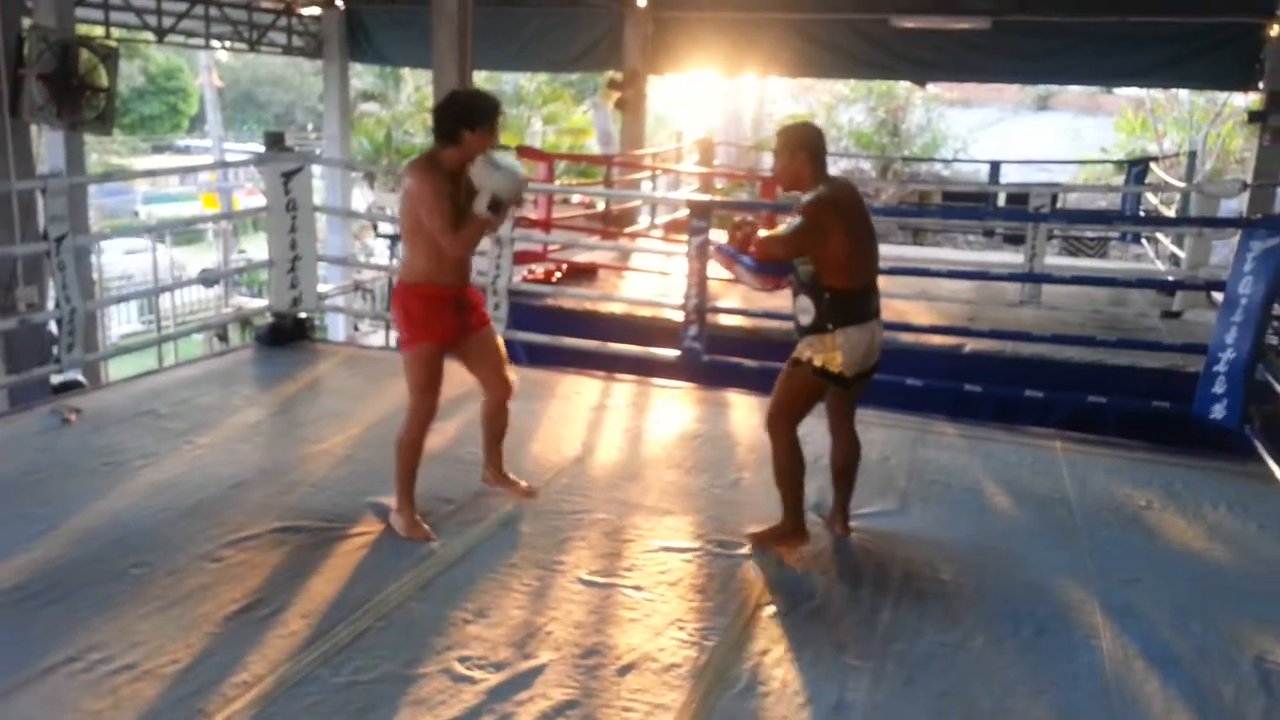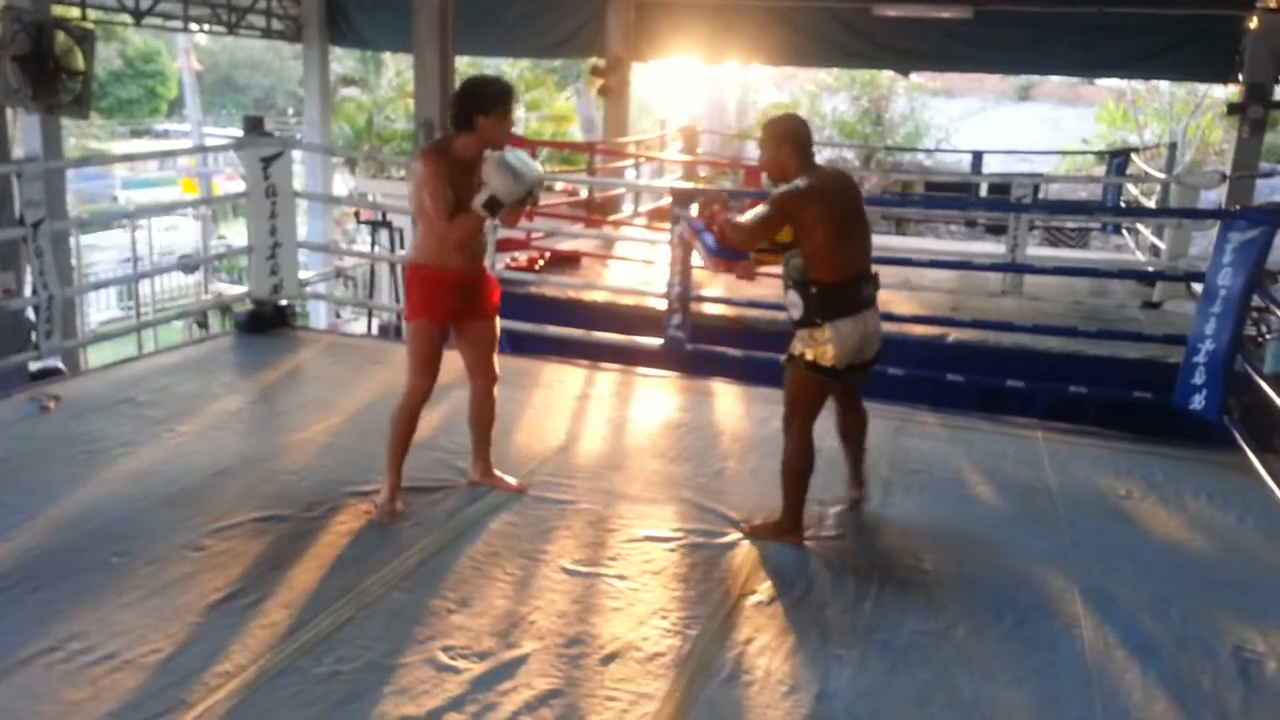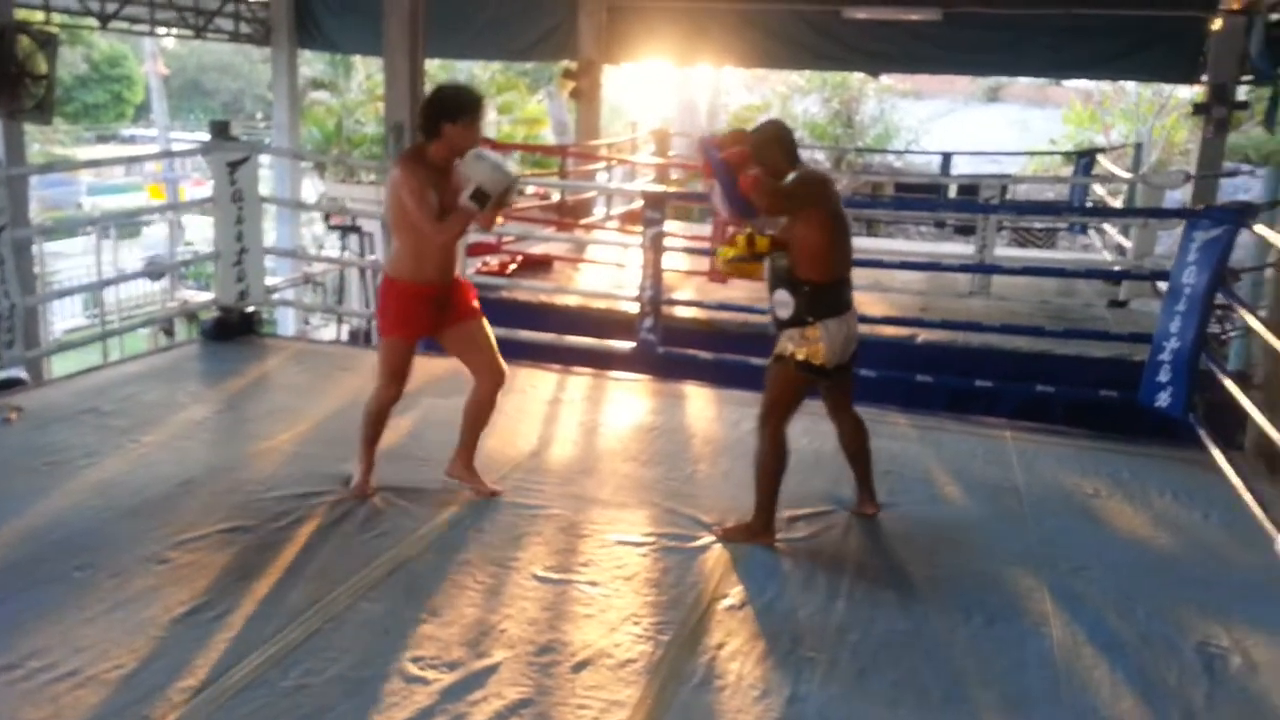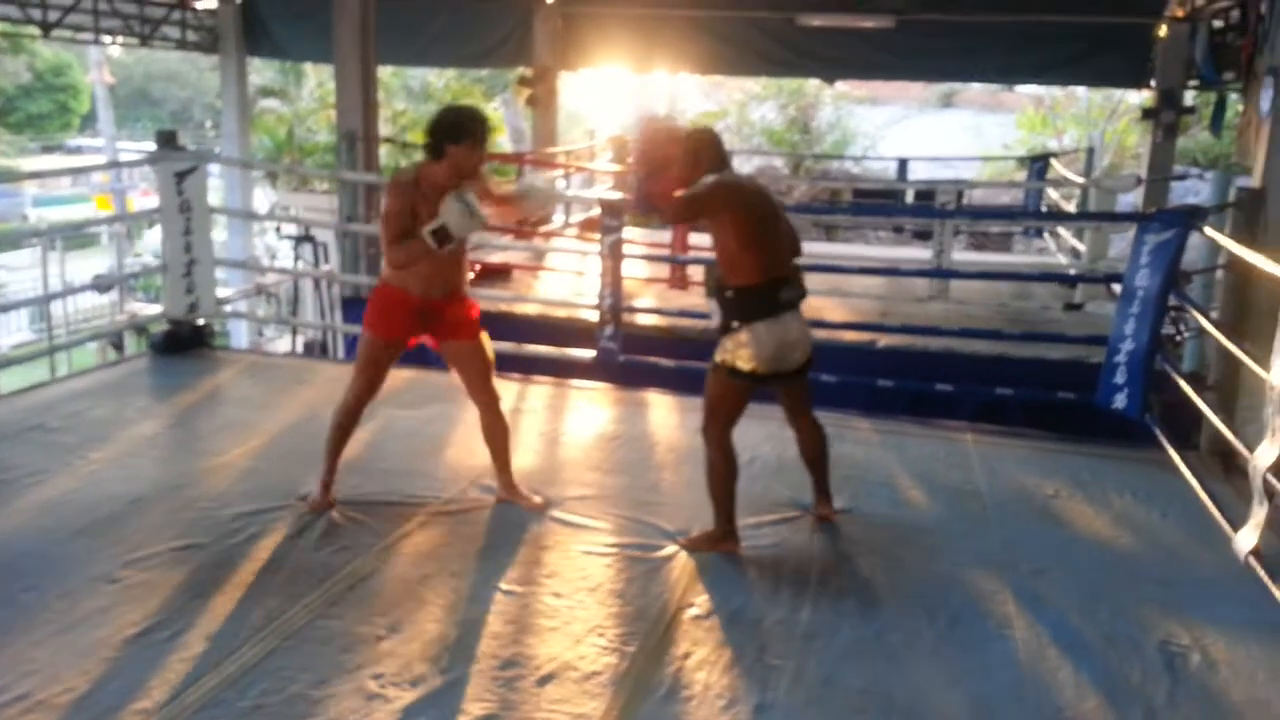
dt=0.3s
person 1, frame 1
left shoulder: (464, 172)
right shoulder: (424, 175)
left elbow: (469, 228)
right elbow: (455, 245)
left wrist: (500, 199)
right wrist: (491, 206)
left hip: (461, 296)
right hip: (421, 300)
left knee: (500, 386)
right knee: (422, 408)
left ankle: (494, 469)
right ankle: (403, 507)
person 1, frame 2
left shoulder: (491, 160)
right shoulder: (433, 162)
left elbow: (511, 220)
right elbow: (450, 232)
left wrist: (523, 192)
right wrist: (492, 199)
left hip: (475, 281)
right hip: (431, 282)
left knee: (485, 378)
right knee: (419, 385)
left ankle: (482, 468)
right ankle: (391, 482)
person 1, frame 3
left shoulder: (455, 167)
right shoulder: (410, 170)
left elbow: (484, 222)
right elbow: (441, 233)
left wrist: (497, 194)
right wrist: (478, 195)
left hip: (450, 290)
right hip: (406, 293)
left knee: (492, 374)
right knee: (389, 390)
left ankle: (463, 463)
right ankle: (365, 467)
person 1, frame 4
left shoulder: (470, 180)
right shoulder: (405, 187)
left elbow: (505, 208)
right elbow: (395, 259)
left wrist: (521, 204)
right wrist: (441, 233)
left hip: (451, 305)
right hip: (397, 300)
left knee: (487, 398)
right knee: (359, 394)
left ankle: (507, 484)
right ankle: (326, 480)
person 2, frame 1
left shoulder: (819, 203)
right shoulder: (843, 193)
left elbow: (780, 247)
left wrist: (747, 239)
right wrist: (760, 240)
left hip: (834, 334)
right hip: (865, 327)
left knee: (779, 422)
right knee: (842, 423)
left ankle: (792, 524)
right ankle: (840, 514)
person 2, frame 2
left shoulder: (797, 194)
right shoulder: (842, 181)
left elbow: (742, 236)
left wrist: (717, 219)
right wrist: (777, 236)
left hip: (826, 326)
right hip: (863, 315)
left knee: (797, 424)
right knee: (849, 399)
left ankle: (789, 524)
right ankle: (857, 483)
person 2, frame 3
left shoulder: (801, 185)
right shoulder: (816, 184)
left elbow: (764, 199)
right wrist: (760, 247)
left hip: (812, 326)
right hip: (838, 318)
left knee: (771, 423)
right knee: (842, 410)
left ankle: (761, 525)
right ankle: (866, 495)
person 2, frame 4
left shoulder: (718, 191)
right shoulder: (756, 192)
left elbow: (676, 211)
right elbow: (791, 246)
left wrist: (669, 172)
left hip: (751, 332)
right hip: (790, 321)
left knee: (715, 432)
right knee: (801, 415)
left ankle: (724, 533)
right ankle: (824, 500)
